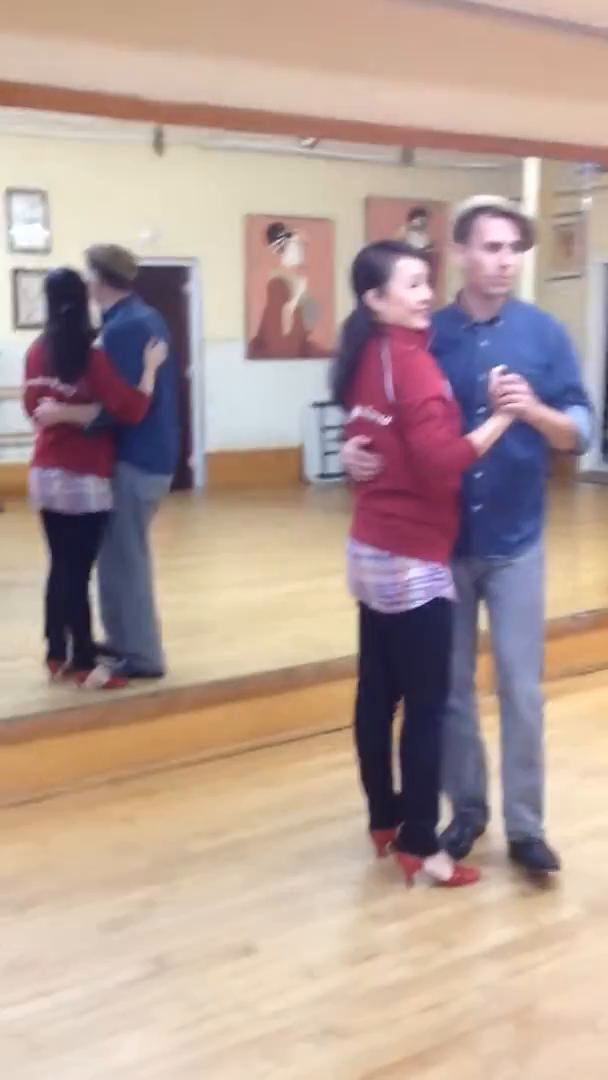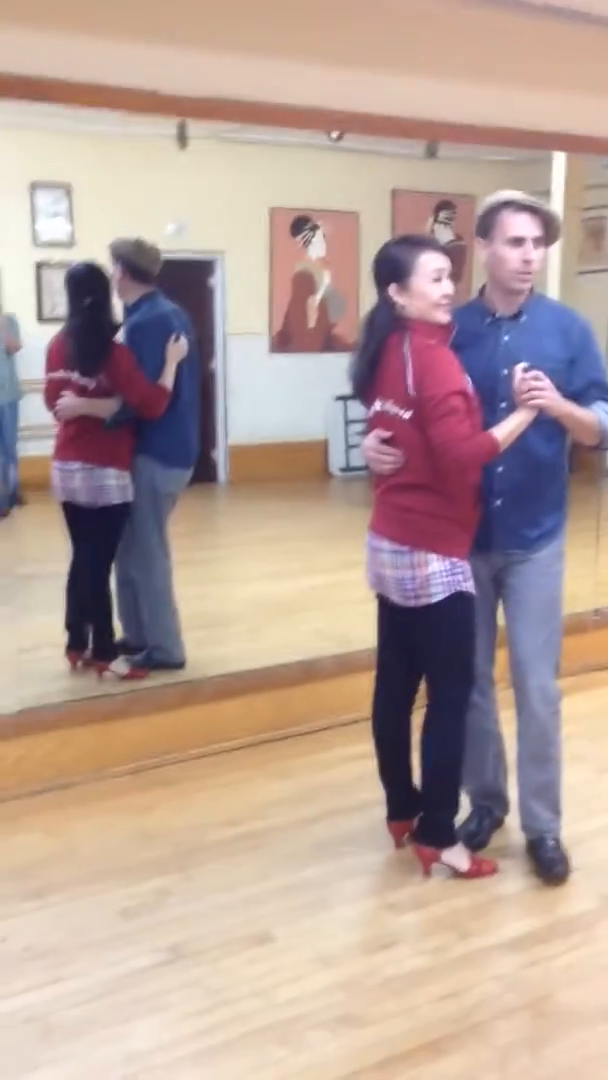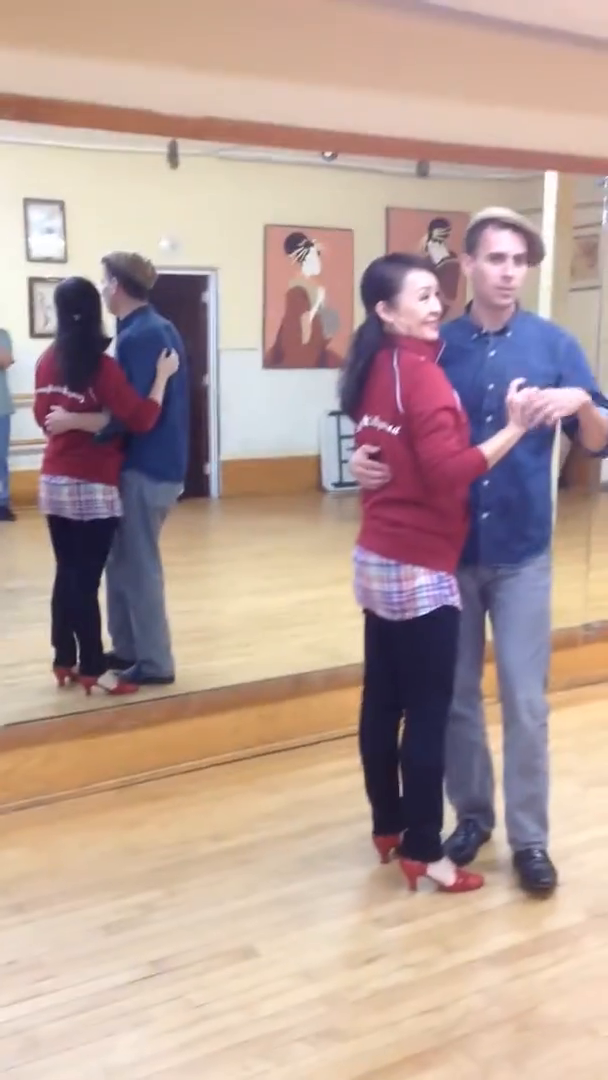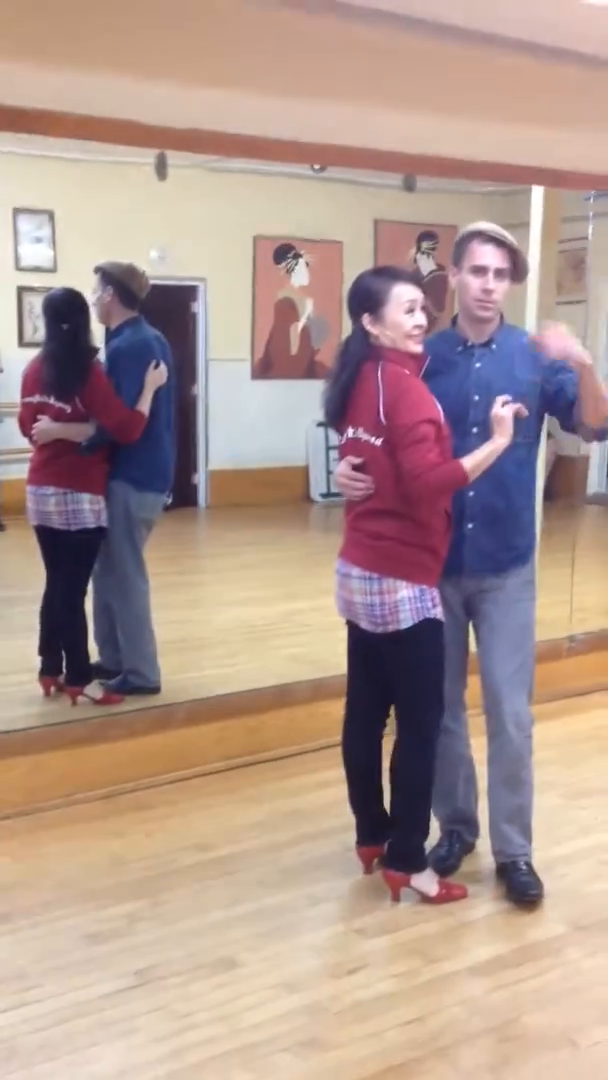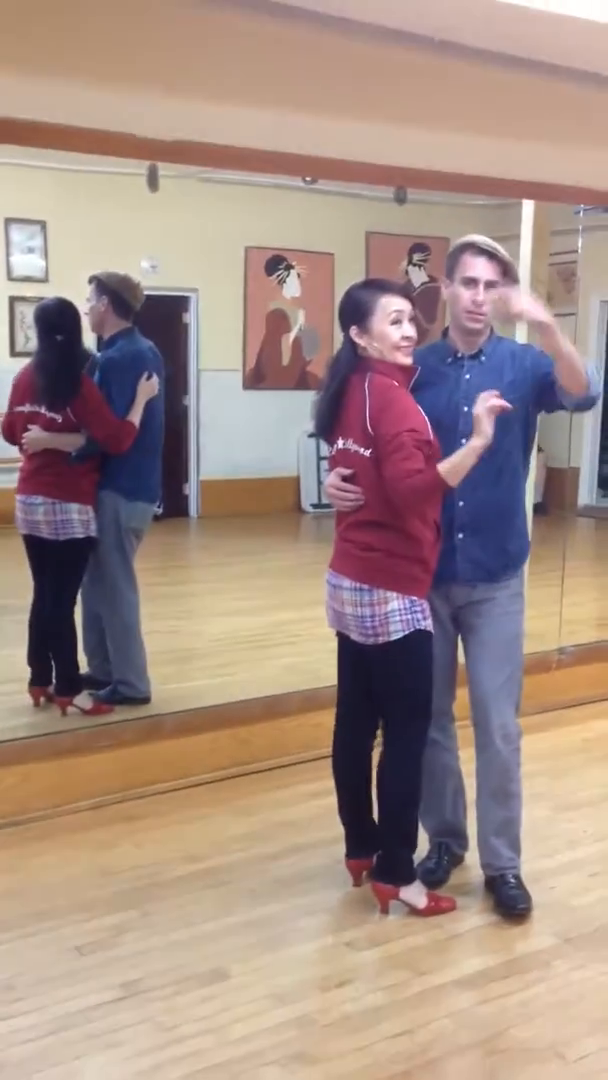
dt=0.2s
person 1, frame 1
left shoulder: (543, 333)
right shoulder: (427, 336)
left elbow: (580, 432)
left wrist: (534, 411)
right wrist: (358, 448)
left hip: (515, 542)
left knee: (520, 688)
right knee: (448, 686)
left ankle: (526, 826)
right ankle: (466, 809)
person 1, frame 2
right shoulder: (447, 330)
right wrist: (378, 442)
left hip: (535, 538)
left knee: (536, 685)
right knee: (468, 680)
left ankle: (542, 824)
right ankle: (485, 801)
person 1, frame 3
right shoulder: (435, 346)
right wrist: (366, 458)
left hip: (523, 554)
left knee: (525, 701)
right knee: (455, 696)
left ankle: (530, 838)
right ankle: (472, 815)
person 1, frame 4
left shoulder: (536, 356)
right shoulder: (421, 359)
right wrist: (350, 470)
left hip: (507, 566)
left knee: (509, 712)
right knee: (439, 706)
left ankle: (514, 849)
right ankle: (456, 826)
person 1, frame 5
left shoulder: (523, 363)
right shoulder: (412, 369)
left elbow: (582, 394)
left wrist: (543, 324)
right wrist: (341, 482)
left hip: (495, 577)
left knee: (498, 725)
right knee: (428, 718)
left ankle: (502, 862)
right ankle: (444, 839)
person 2, frame 1
left shoulder: (364, 358)
right shoulder: (410, 361)
right elbow: (441, 460)
right wrist: (502, 416)
left hip: (371, 549)
right hip: (412, 558)
left knee: (378, 691)
right knee: (427, 701)
left ankle: (384, 819)
right ankle: (418, 843)
person 2, frame 2
left shoulder: (385, 353)
right shoulder: (432, 356)
right elbow: (461, 454)
right wrist: (524, 413)
left hip: (390, 544)
right hip: (432, 553)
left knee: (396, 683)
right knee: (450, 694)
left ankle: (401, 810)
right ankle: (436, 835)
person 2, frame 3
left shoulder: (373, 367)
right shoulder: (419, 372)
right elbow: (448, 469)
right wrist: (515, 428)
left hip: (377, 557)
right hip: (418, 566)
left knee: (384, 698)
right knee: (430, 709)
left ankle: (387, 825)
right ankle: (422, 849)
person 2, frame 4
left shoulder: (359, 381)
right shoulder: (403, 385)
right elbow: (429, 482)
right wrist: (499, 441)
left hip: (359, 570)
right hip: (401, 578)
left knee: (367, 710)
right knee: (421, 719)
left ankle: (372, 836)
right ankle: (406, 860)
person 2, frame 5
left shoulder: (350, 391)
right shoulder: (390, 396)
right elbow: (414, 490)
right wrist: (477, 440)
left hip: (351, 580)
right hip: (390, 590)
left knee: (357, 721)
right knee: (407, 732)
left ankle: (361, 848)
right ankle: (394, 873)
person 3, frame 1
left shoulder: (122, 327)
right shoulder: (145, 318)
left wrist: (62, 413)
right wrist: (73, 408)
left hip: (136, 458)
right hip: (151, 452)
left knee: (126, 557)
right knee: (119, 552)
left ankle: (143, 655)
right ankle: (123, 637)
person 3, frame 2
left shoulder: (145, 322)
right shoulder: (168, 312)
left wrist: (83, 406)
right wrist: (93, 402)
left hip: (155, 451)
right hip: (170, 445)
left knee: (146, 550)
right knee: (136, 545)
left ankle: (164, 648)
right ankle: (139, 634)
person 3, frame 3
left shoulder: (137, 337)
right shoulder: (159, 328)
left wrist: (72, 420)
right wrist: (83, 415)
left hip: (146, 465)
right hip: (159, 460)
left knee: (137, 565)
right knee: (124, 560)
left ankle: (154, 662)
right ankle: (128, 649)
person 3, frame 4
left shoulder: (127, 347)
right shoulder: (147, 339)
left wrist: (59, 430)
left hip: (132, 476)
right hip: (142, 471)
left knee: (123, 575)
right knee: (111, 571)
left ankle: (140, 673)
right ankle: (114, 659)
person 3, frame 5
left shoulder: (121, 357)
right shoulder: (138, 350)
left wrist: (49, 440)
left hip: (122, 487)
right hip: (128, 482)
left knee: (113, 586)
right knee: (100, 581)
left ankle: (130, 683)
right ankle: (103, 670)
person 4, frame 1
left shoulder: (38, 352)
right shoulder: (90, 358)
right elbow: (132, 410)
right wrist: (151, 368)
left hip: (46, 475)
right hip: (83, 480)
left knee: (61, 567)
right knee: (77, 572)
left ankle: (57, 653)
right ankle: (83, 663)
person 4, frame 2
left shoulder: (58, 346)
right shoulder: (111, 352)
right elbow: (152, 405)
right wrist: (172, 361)
left hip: (66, 468)
right hip: (105, 473)
left knee: (82, 560)
right knee: (99, 565)
left ankle: (76, 644)
right ankle: (103, 653)
person 4, frame 3
left shoulder: (48, 360)
right shoulder: (101, 366)
right elbow: (141, 420)
right wrist: (163, 376)
left hip: (53, 482)
right hip: (93, 488)
left knee: (67, 574)
right knee: (86, 580)
left ankle: (64, 659)
right ankle: (91, 667)
person 4, frame 4
left shoulder: (35, 369)
right shoulder: (88, 375)
right elbow: (127, 430)
right wrist: (150, 387)
left hip: (40, 491)
right hip: (79, 497)
left knee: (56, 584)
right knee: (73, 589)
left ankle: (50, 669)
right ankle: (78, 678)
person 4, frame 5
right shoulder: (79, 384)
right elbow: (118, 440)
right wrist: (142, 399)
right hip: (69, 506)
left knee: (44, 594)
right knee: (62, 599)
left ankle: (40, 679)
right ankle: (67, 688)
